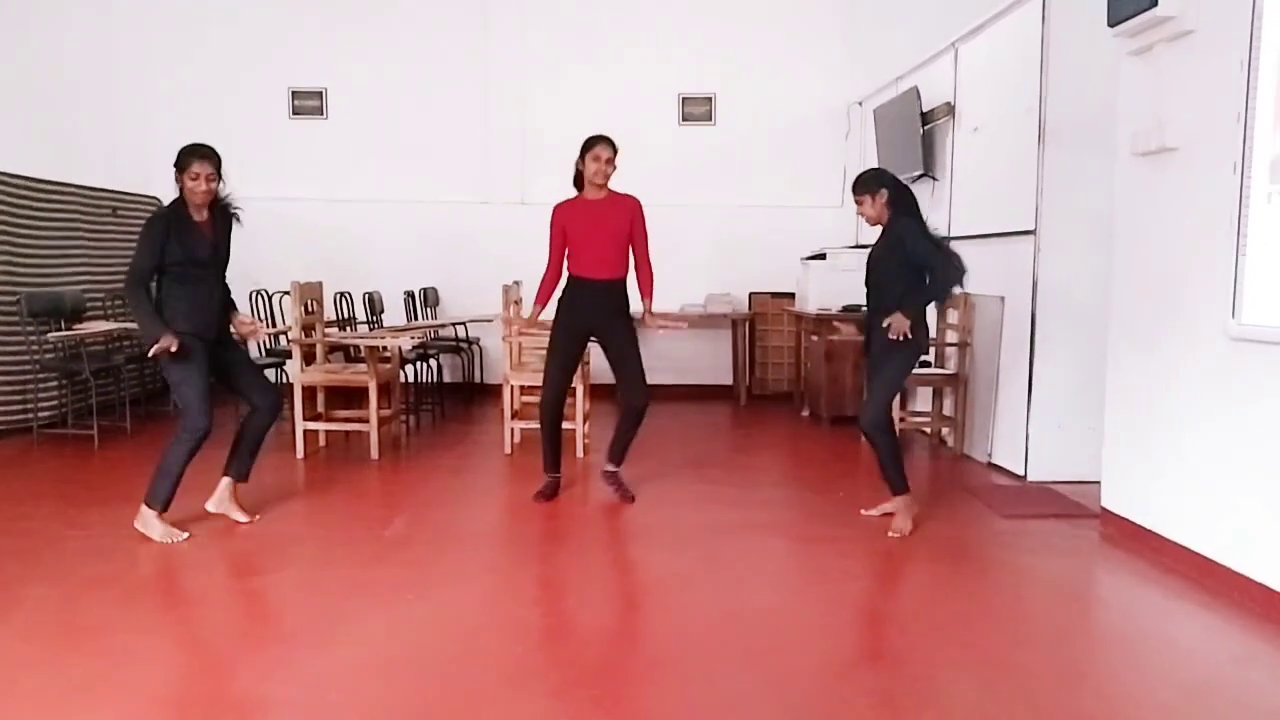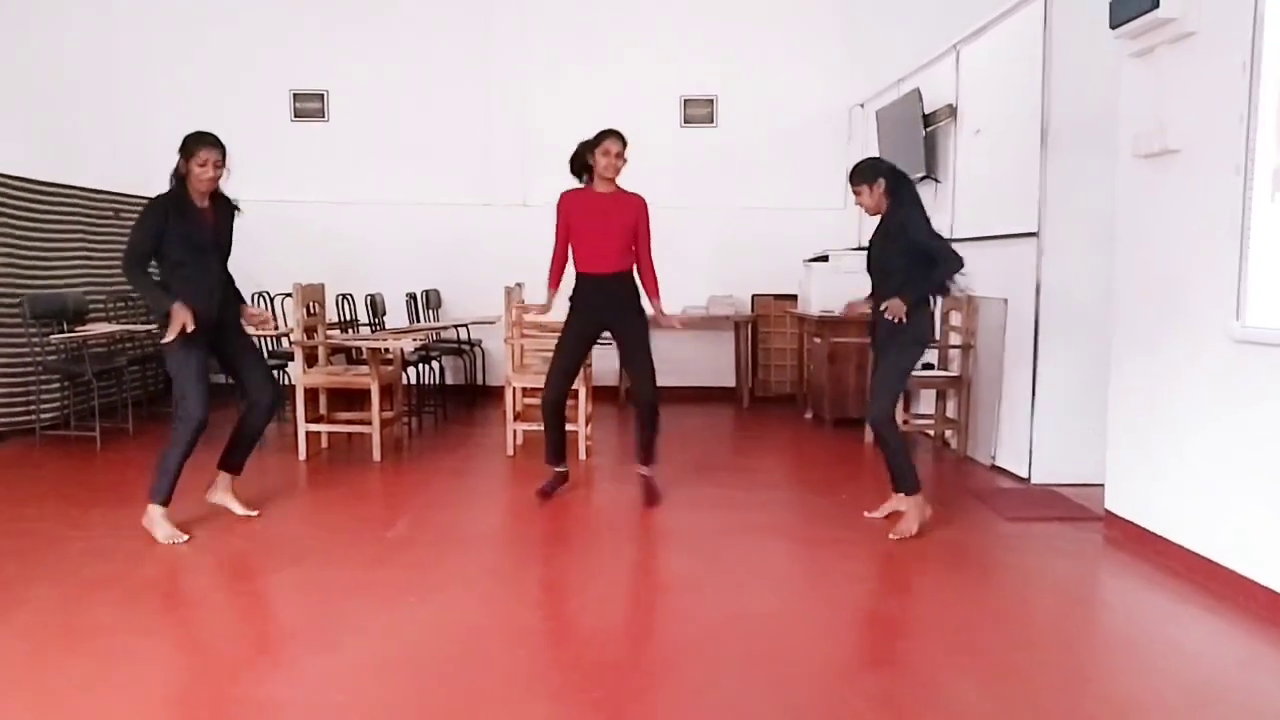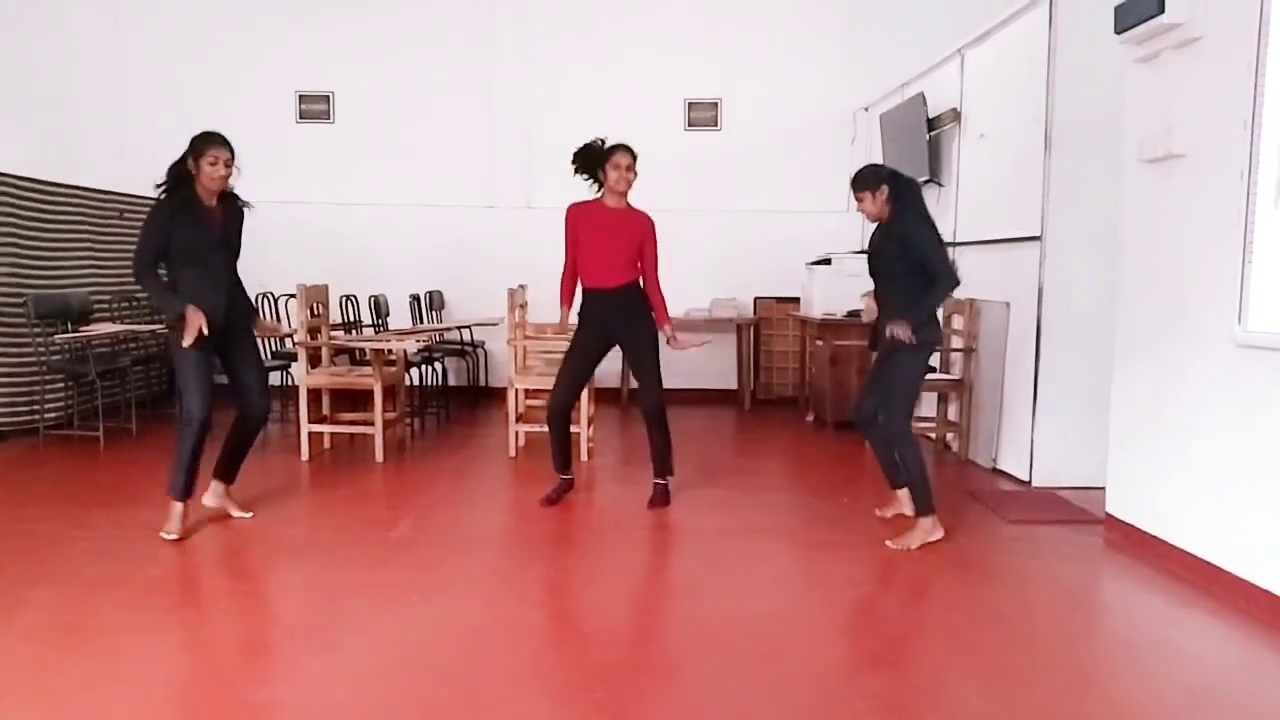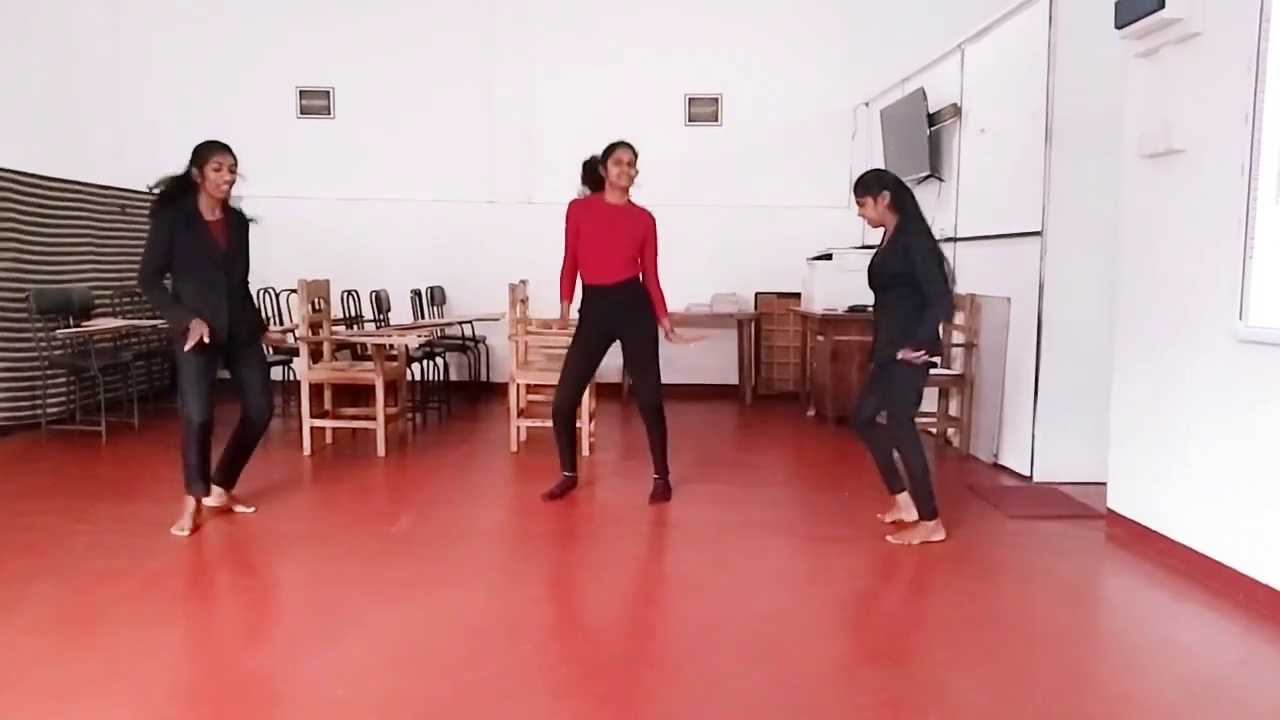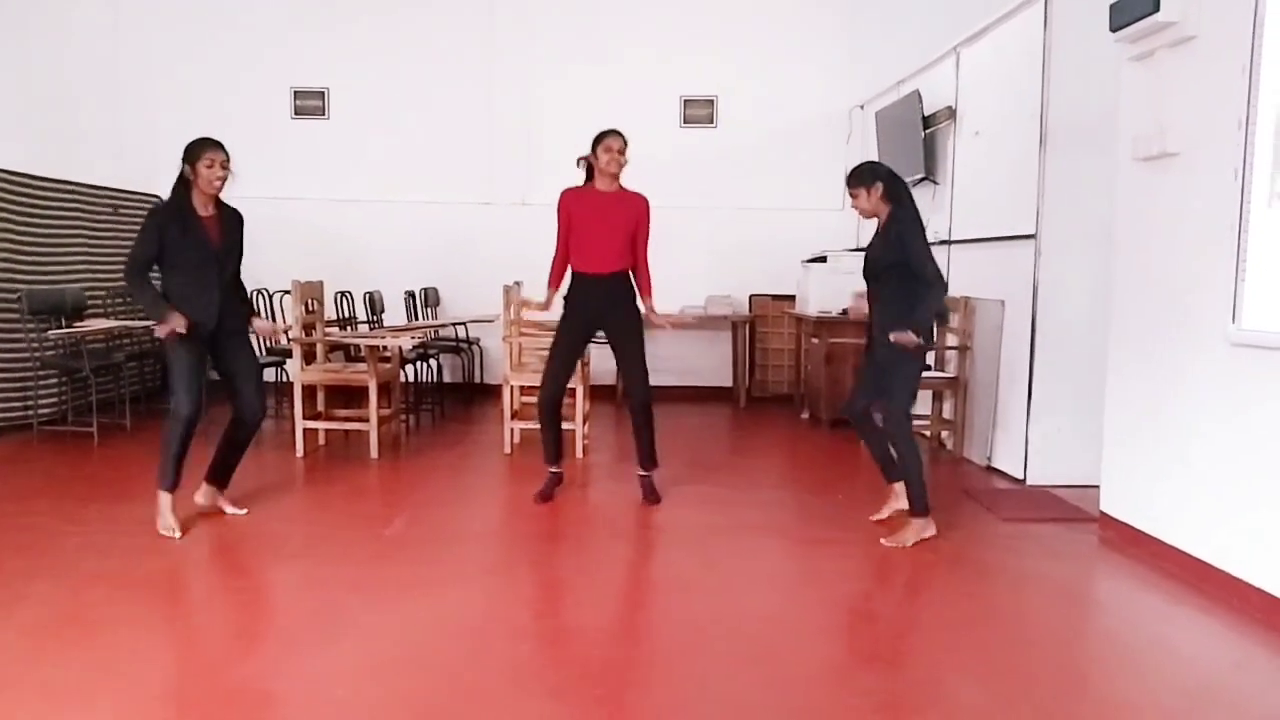
dt=0.1s
person 1, frame 1
left shoulder: (223, 220)
right shoulder: (163, 223)
right elbow: (136, 284)
left wrist: (233, 314)
right wrist: (157, 330)
left hip: (216, 332)
right hip: (181, 336)
left knee: (266, 400)
right knee: (197, 423)
left ankle: (225, 491)
right ankle: (150, 513)
person 1, frame 2
left shoulder: (225, 211)
right shoulder: (162, 209)
right elbow: (133, 265)
left wrist: (240, 305)
right wrist: (172, 305)
left hip: (221, 320)
right hip: (185, 322)
left knee: (265, 394)
right knee: (194, 413)
left ankle: (223, 484)
right ankle: (156, 510)
person 1, frame 3
left shoulder: (234, 210)
right shoulder: (171, 210)
right elbow: (144, 270)
left wrist: (252, 314)
right wrist: (184, 308)
left hip: (234, 322)
right hip: (193, 325)
left knee: (256, 406)
right knee: (197, 411)
left ankle: (218, 490)
right ankle: (178, 503)
person 1, frame 4
left shoulder: (238, 222)
right shoulder: (172, 221)
right elbow: (150, 281)
left wrist: (259, 326)
right wrist: (186, 320)
left hip: (240, 331)
right hip: (196, 332)
left knee: (259, 412)
right knee: (198, 414)
left ankle: (219, 491)
right ankle: (192, 499)
person 1, frame 5
left shoulder: (233, 219)
right shoulder: (165, 216)
right elbow: (135, 272)
left wrist: (251, 316)
right wrist: (165, 311)
left hip: (228, 326)
right hip: (185, 327)
left knee: (251, 406)
right knee: (186, 409)
left ankle: (211, 488)
right ankle: (165, 499)
person 2, frame 1
left shoulder: (905, 232)
right shoulder: (888, 237)
left elbow: (951, 272)
left wrist: (909, 314)
right wrist: (865, 330)
left hip: (901, 340)
right hip: (884, 340)
left knee: (871, 418)
right knee: (878, 418)
left ankle: (904, 500)
right ankle: (898, 496)
person 2, frame 2
left shoulder: (906, 219)
right shoulder: (887, 224)
left elbow: (951, 260)
left wrist: (907, 300)
right wrist: (871, 303)
left hip: (906, 330)
right hip: (889, 329)
left knee: (879, 412)
right knee: (881, 413)
left ankle: (915, 500)
right ankle: (902, 495)
person 2, frame 3
left shoulder: (910, 226)
right shoulder: (884, 231)
left elbow: (946, 277)
left wrist: (912, 321)
right wrist: (878, 300)
left hip: (911, 342)
right hip: (894, 341)
left knee: (896, 425)
right knee: (867, 414)
left ankle: (928, 521)
right ankle: (904, 495)
person 2, frame 4
left shoulder: (912, 239)
right shoulder: (890, 238)
left elbow: (940, 299)
left wrist: (917, 345)
right wrist: (882, 322)
left hip: (909, 351)
right hip: (890, 349)
left knee: (901, 429)
right knee: (862, 416)
left ankle: (929, 522)
right ankle: (903, 500)
person 2, frame 5
left shoulder: (904, 227)
right shoulder: (885, 230)
left elbow: (934, 284)
left wrist: (913, 328)
right wrist: (873, 302)
left hip: (904, 341)
right hip: (885, 338)
left knee: (895, 422)
right knee: (857, 410)
left ankle: (922, 519)
right ankle: (899, 489)
person 3, frame 1
left shoulder: (630, 206)
right shoulder: (563, 211)
left elbow: (642, 260)
right elbow: (555, 263)
left wrist: (648, 308)
right wrist: (538, 307)
left hip: (614, 305)
right hip: (574, 303)
left knee: (636, 398)
right knee: (552, 397)
left ankle: (612, 467)
right ankle: (553, 475)
person 3, frame 2
left shoulder: (635, 204)
right shoulder: (569, 201)
left elbow: (644, 260)
right elbow: (560, 254)
left wrist: (657, 307)
right wrist: (550, 296)
left hip: (625, 299)
right hip: (585, 298)
left knee: (645, 393)
right knee: (554, 391)
left ankle: (645, 471)
right ankle: (559, 469)
person 3, frame 3
left shoulder: (642, 222)
right shoulder: (577, 214)
left elbow: (650, 278)
right elbow: (570, 268)
left wrist: (666, 326)
right wrist: (564, 313)
left hip: (633, 312)
right hip: (593, 313)
left knee: (652, 402)
right knee: (558, 404)
left ankle: (661, 480)
right ankle: (565, 477)
person 3, frame 4
left shoulder: (644, 219)
right shoulder: (578, 210)
left elbow: (650, 274)
right elbow: (570, 263)
left wrist: (665, 321)
right wrist: (565, 308)
left hip: (634, 307)
right hip: (593, 309)
left knee: (649, 397)
right knee: (563, 400)
left ankle: (661, 476)
right ankle: (569, 474)
person 3, frame 5
left shoulder: (637, 203)
right shoulder: (570, 199)
left elbow: (640, 260)
right elbow: (562, 254)
left wrist: (649, 305)
right wrist: (550, 295)
left hip: (620, 298)
right hip: (581, 296)
left knee: (638, 391)
right knee: (551, 390)
left ankle: (646, 473)
right ankle: (554, 470)
